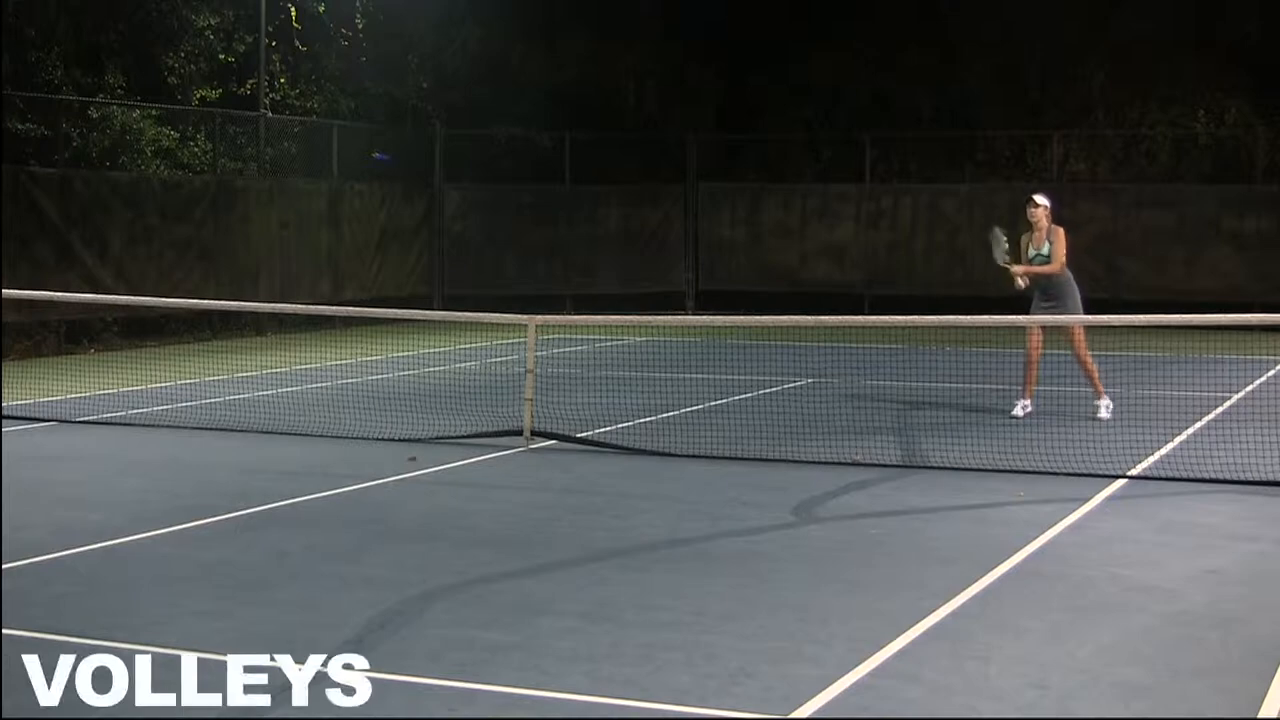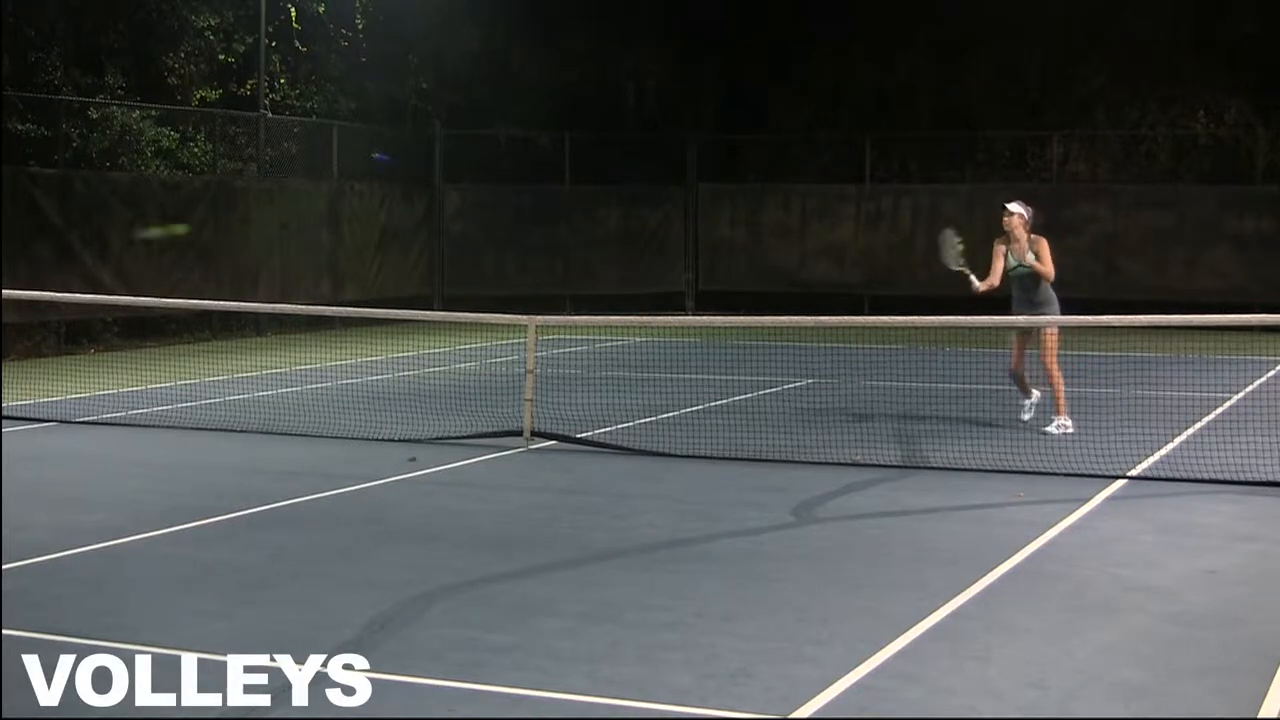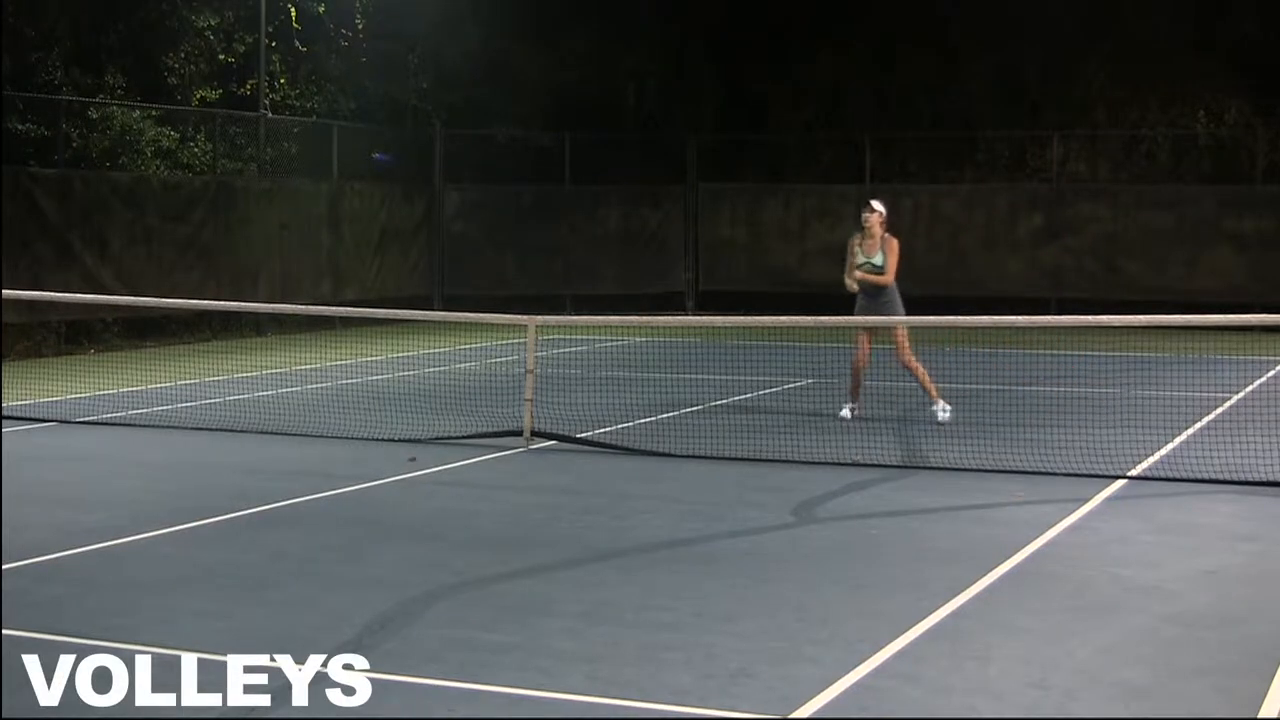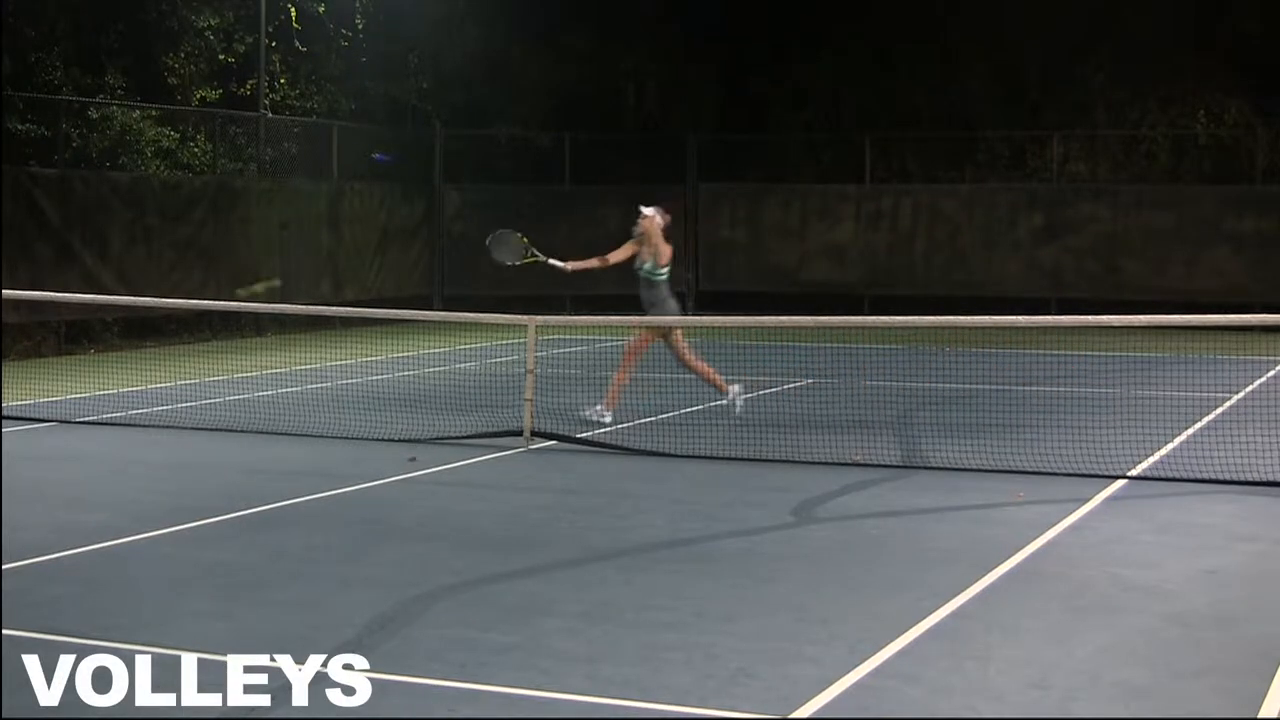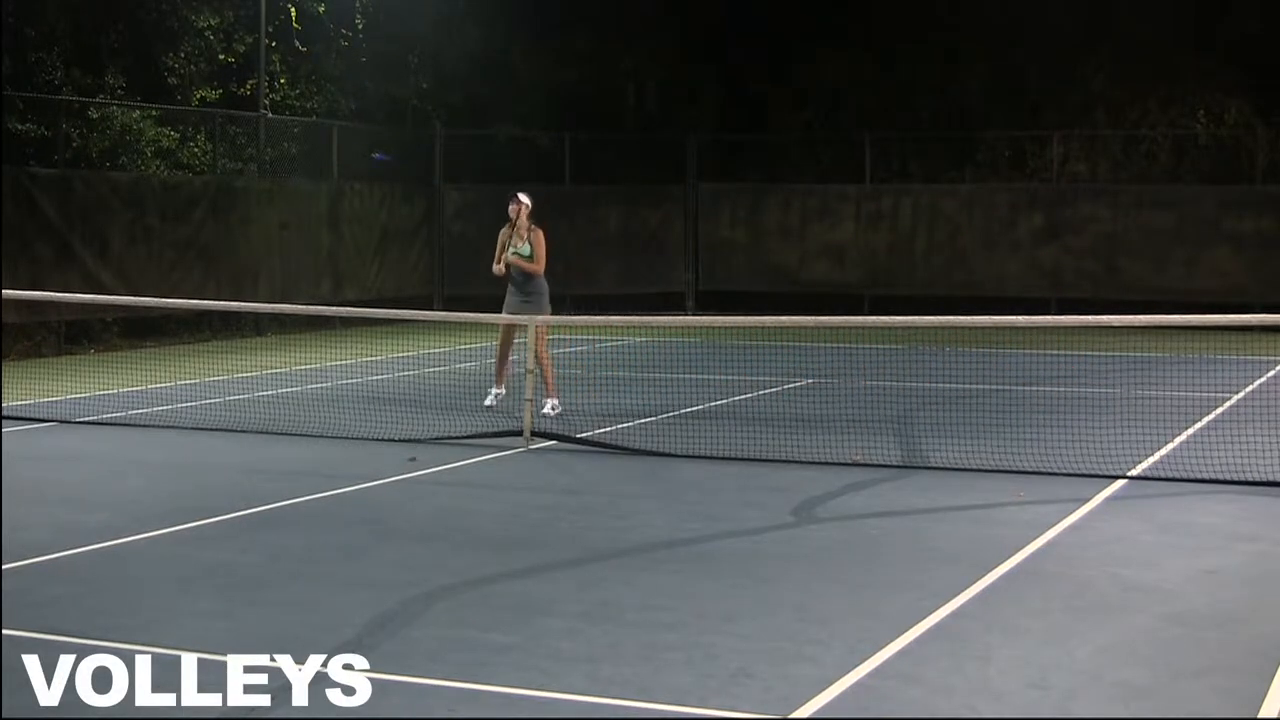
dt=1s
person 1, frame 1
left shoulder: (1057, 232)
right shoulder: (1026, 239)
left elbow: (1056, 267)
right elbow: (1025, 273)
left wrist: (1025, 269)
right wrist: (1021, 278)
left hip: (1065, 295)
right hip: (1042, 298)
left knee: (1080, 351)
right knee: (1032, 354)
left ankle: (1102, 399)
right ankle: (1025, 401)
person 1, frame 2
left shoulder: (1038, 242)
right shoulder: (1001, 244)
left elbow: (1050, 276)
right elbow: (995, 277)
left wrist: (1030, 261)
right wrist: (984, 285)
left hip: (1044, 307)
right hip: (1021, 309)
left knee: (1050, 364)
right knee: (1015, 369)
left ankle: (1063, 419)
right ankle: (1029, 396)
person 1, frame 3
left shoulder: (890, 242)
right shoulder: (855, 241)
left elbow: (888, 278)
right elbow: (849, 274)
left wrist: (862, 275)
right wrist: (850, 282)
left hip: (889, 303)
right hip: (865, 304)
left knee: (906, 359)
right knee: (860, 361)
left ankle: (938, 402)
right ankle: (853, 403)
person 1, frame 4
left shoulder: (664, 247)
right shoulder: (637, 244)
left elbow: (662, 262)
right elbow: (608, 259)
left wrist: (655, 235)
right wrist: (574, 265)
left hip: (661, 311)
right hip: (658, 311)
left knee: (629, 354)
right knee: (688, 361)
left ankle: (607, 409)
right ankle: (729, 390)
person 1, frame 5
left shoulder: (536, 233)
right shoulder: (505, 233)
left elbow: (539, 269)
right elbow: (496, 265)
left wrist: (514, 259)
right wrist: (499, 268)
left hip: (536, 295)
right hip: (515, 293)
left knee: (539, 348)
right knee: (504, 344)
left ankle: (552, 399)
right ankle: (498, 387)
